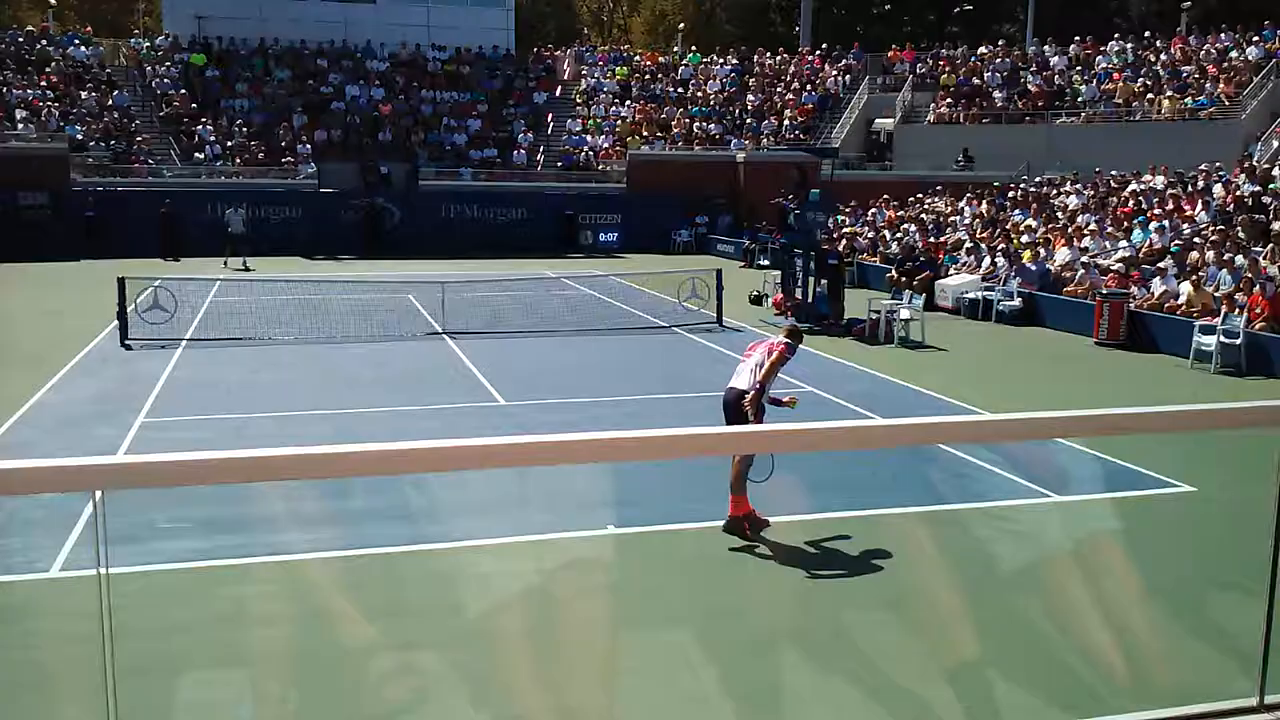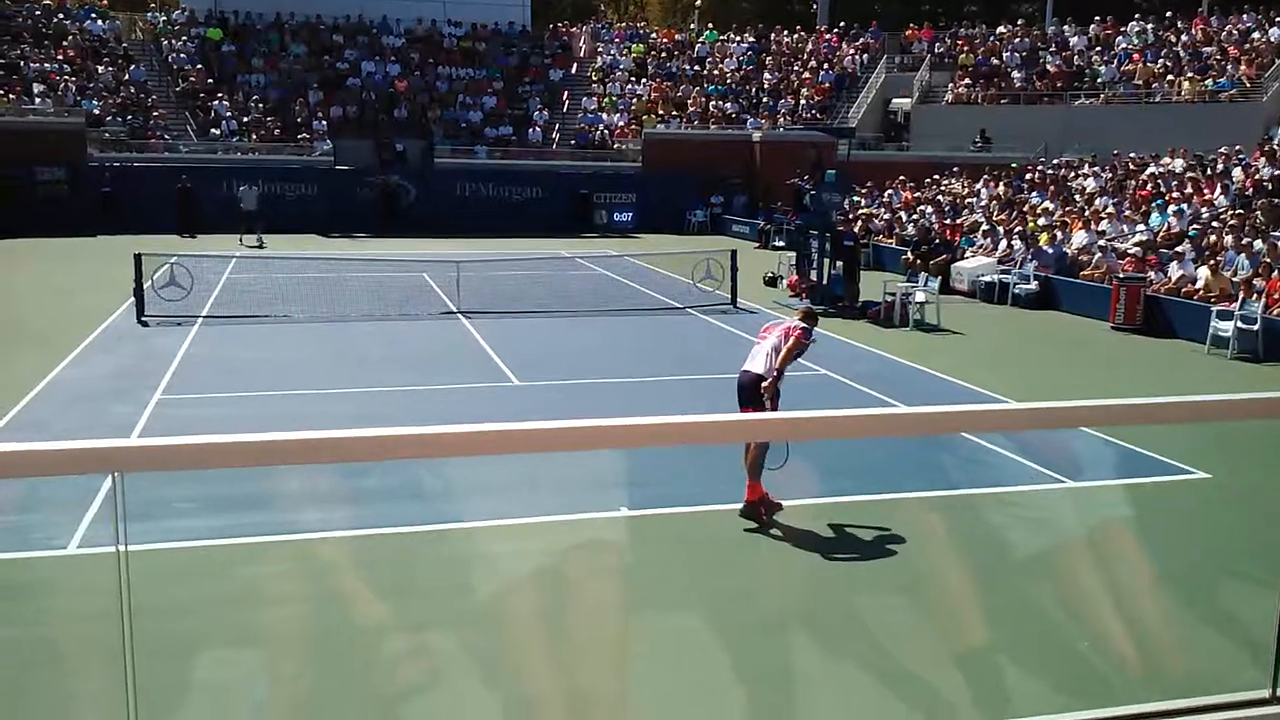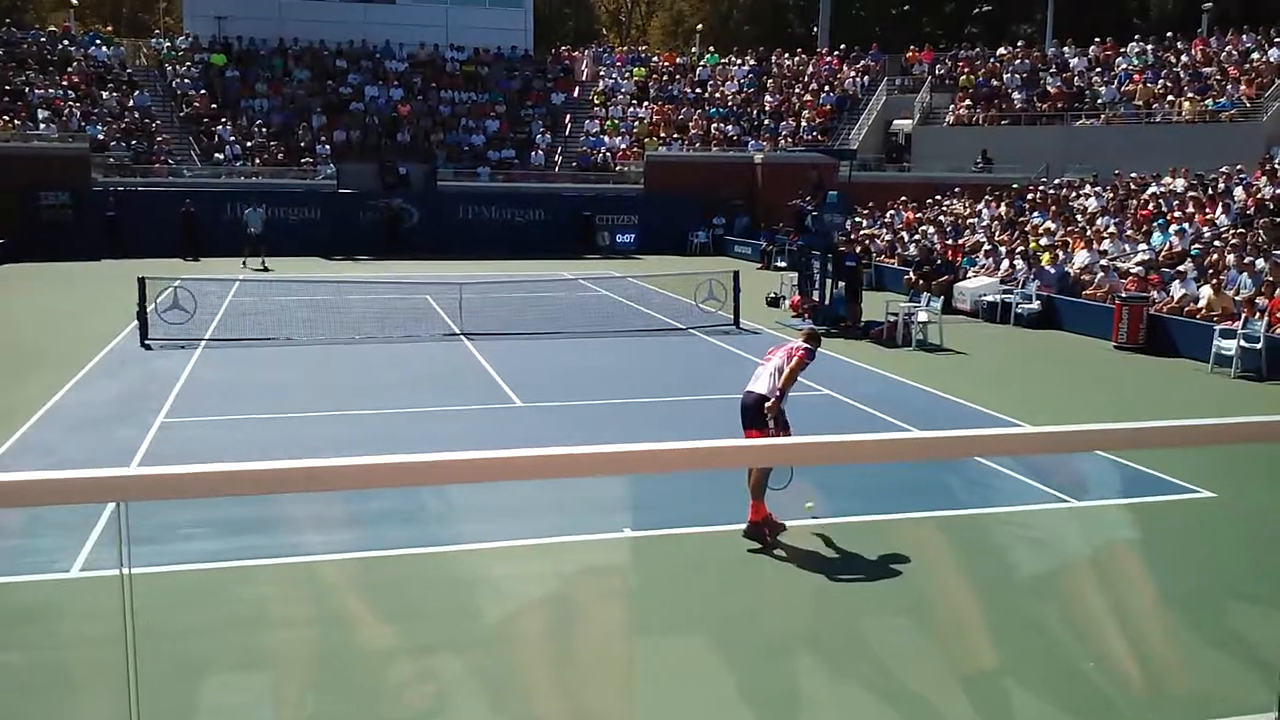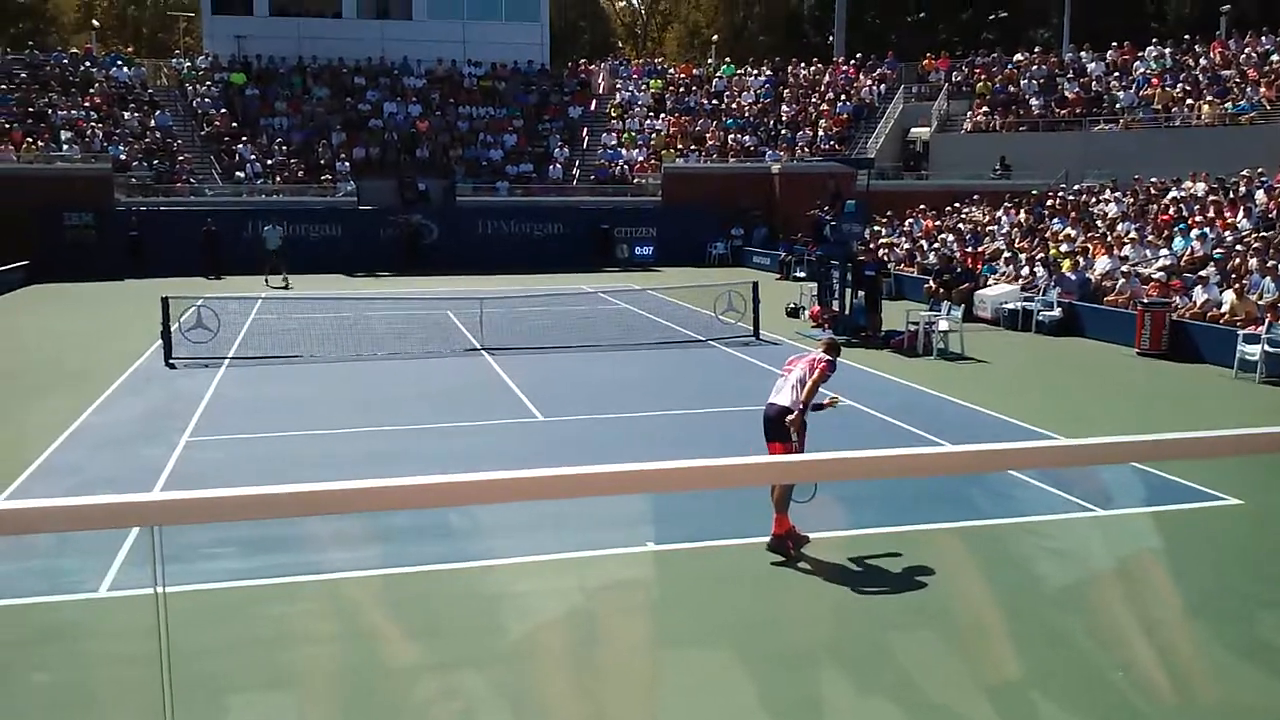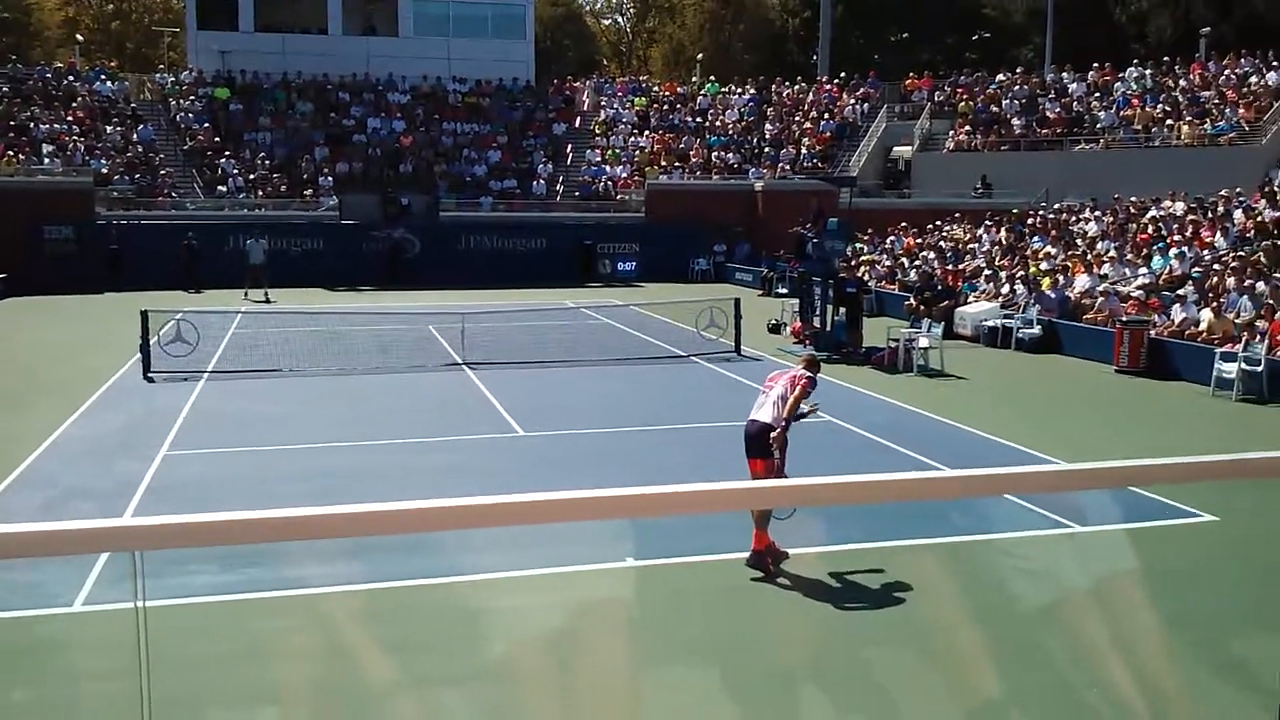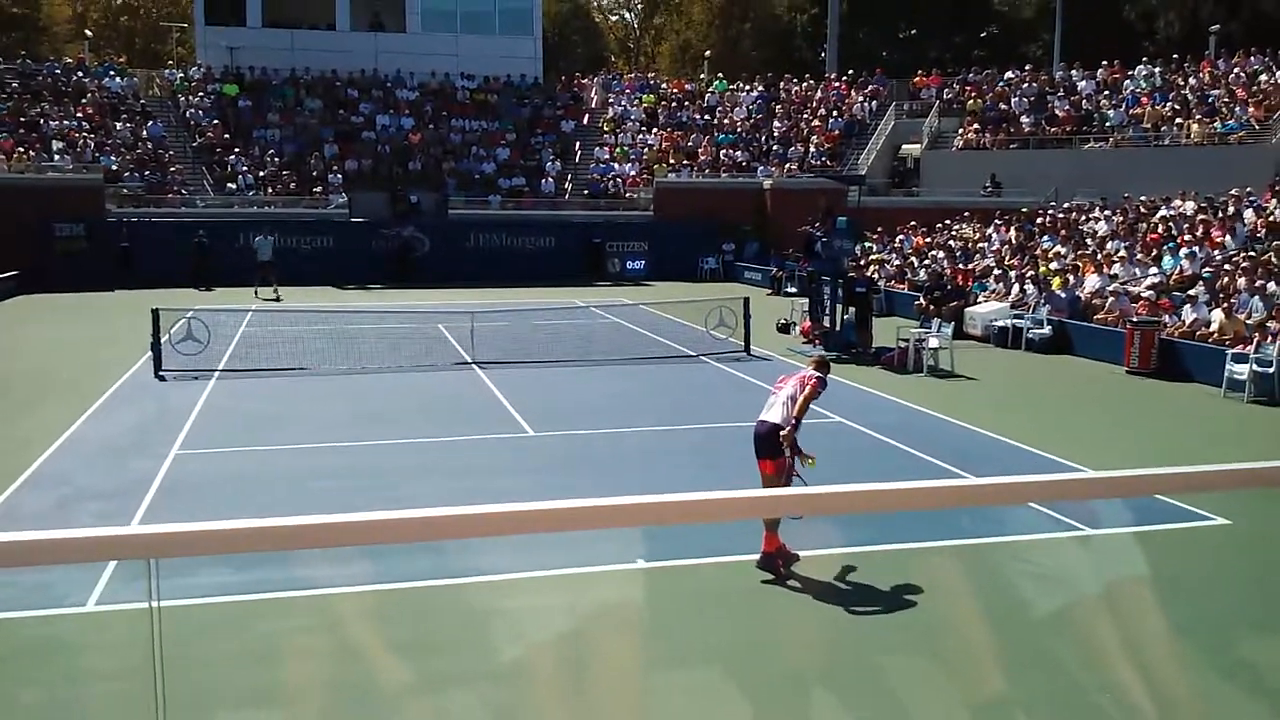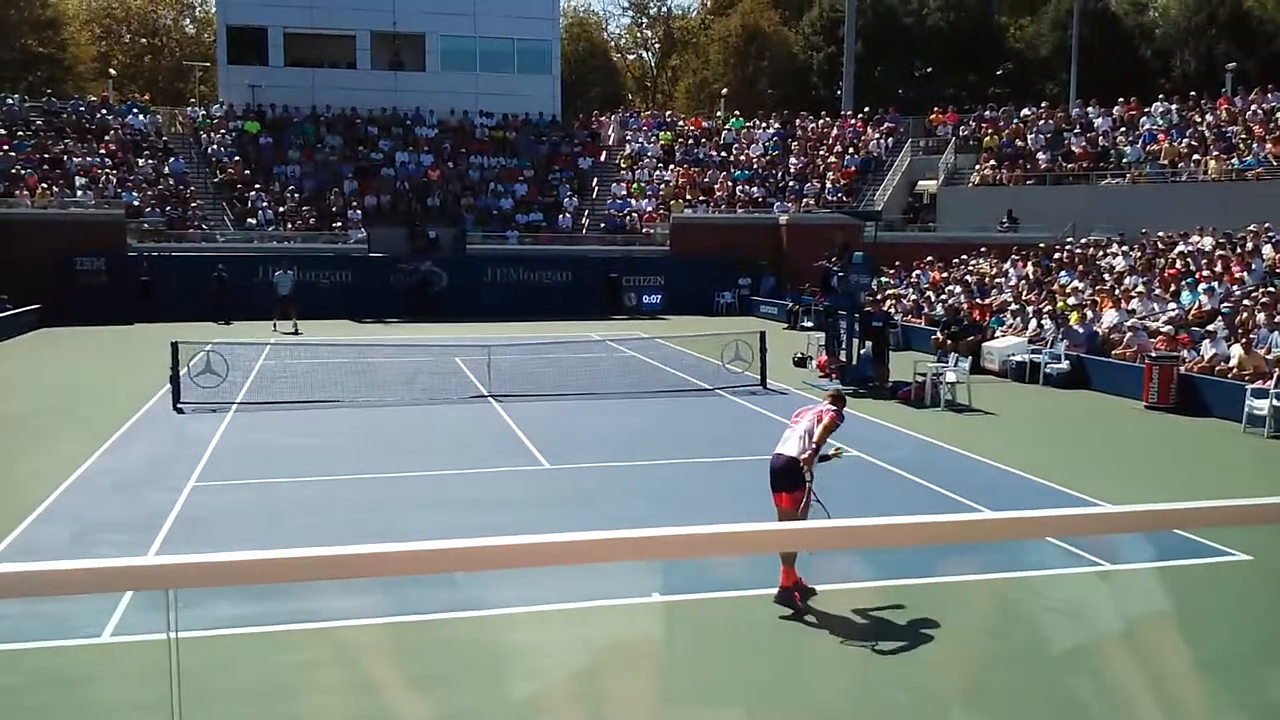
dt=0.4s
person 1, frame 1
left shoulder: (759, 343)
right shoulder: (786, 344)
right elbow: (771, 365)
left wrist: (780, 401)
right wrist: (757, 392)
left hip: (732, 394)
right hip: (746, 397)
left knee: (741, 456)
right knee: (745, 457)
left ankle: (744, 512)
right ankle: (734, 517)
person 1, frame 2
left shoulder: (773, 325)
right shoulder: (803, 328)
right elbow: (788, 351)
left wrist: (803, 348)
right wrist: (775, 379)
left hip: (745, 377)
right hip: (761, 382)
left knee: (753, 440)
right knee: (761, 442)
left ankle: (758, 496)
right ankle: (751, 502)
person 1, frame 3
left shoulder: (778, 349)
right shoulder: (806, 349)
right elbow: (791, 370)
left wrist: (785, 429)
right wrist: (776, 400)
left hip: (749, 398)
right hip: (764, 402)
right knee: (764, 463)
left ankle: (761, 516)
right ankle: (754, 522)
person 1, frame 4
left shoulder: (796, 358)
right shoulder: (827, 360)
right elbow: (813, 383)
left wrist: (821, 405)
right wrist: (800, 412)
left hip: (771, 410)
right hip: (788, 415)
left ankle: (785, 528)
right ankle: (778, 535)
person 1, frame 5
left shoulder: (776, 375)
right shoulder: (808, 377)
right elbow: (794, 399)
left wrist: (802, 414)
right wrist: (783, 429)
left hip: (752, 427)
right hip: (769, 431)
left ankle: (765, 545)
right ankle: (758, 551)
person 1, frame 6
left shoulder: (788, 377)
right shoulder: (818, 378)
right elbow: (804, 398)
left wrist: (798, 452)
right wrist: (793, 427)
left hip: (761, 427)
right hip: (777, 432)
left ankle: (775, 546)
right ankle: (768, 553)
person 1, frame 7
left shoulder: (803, 411)
right shoulder: (834, 412)
right elbow: (823, 428)
left wrist: (824, 456)
right wrist: (813, 453)
left hip: (777, 461)
right hip: (793, 465)
left ankle: (792, 581)
right ankle: (785, 588)
